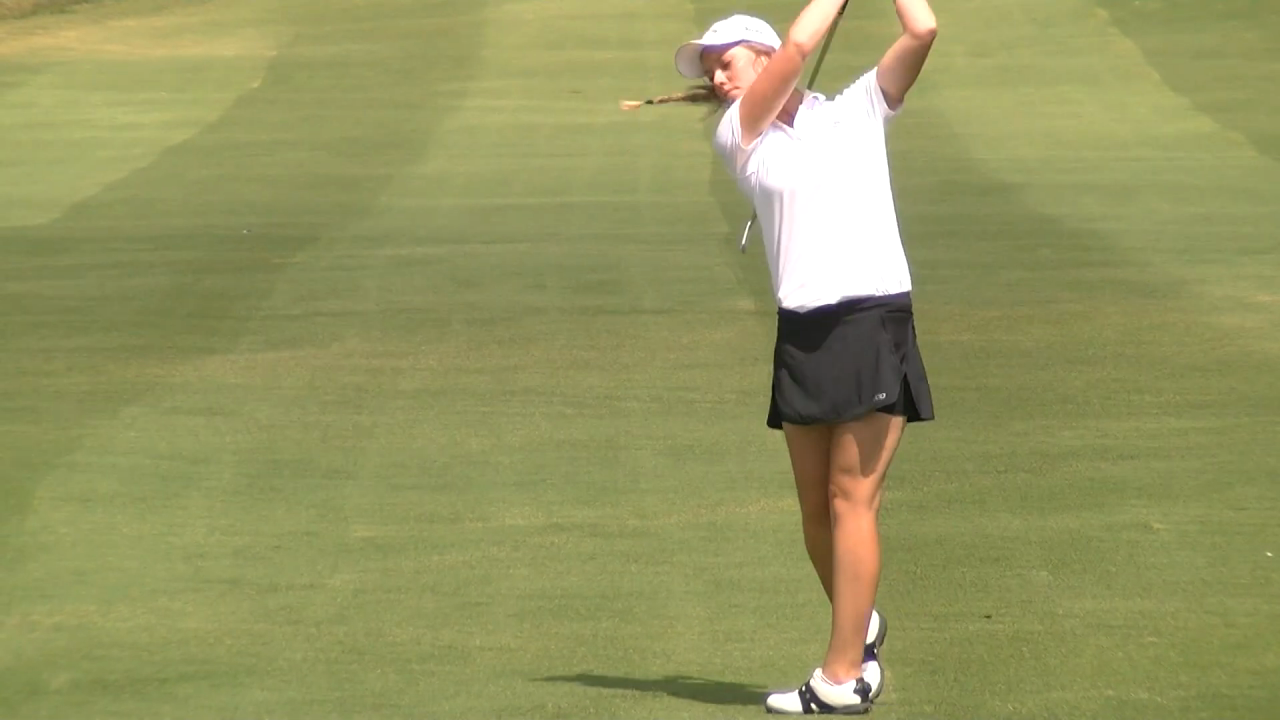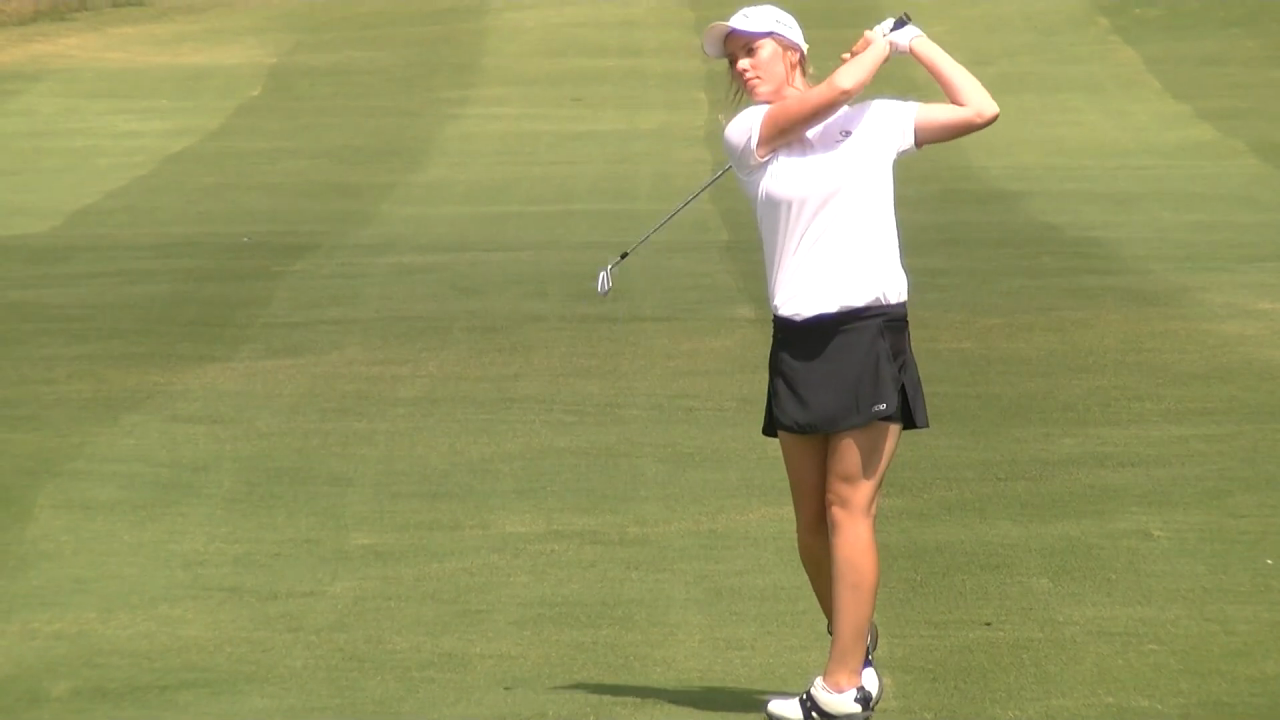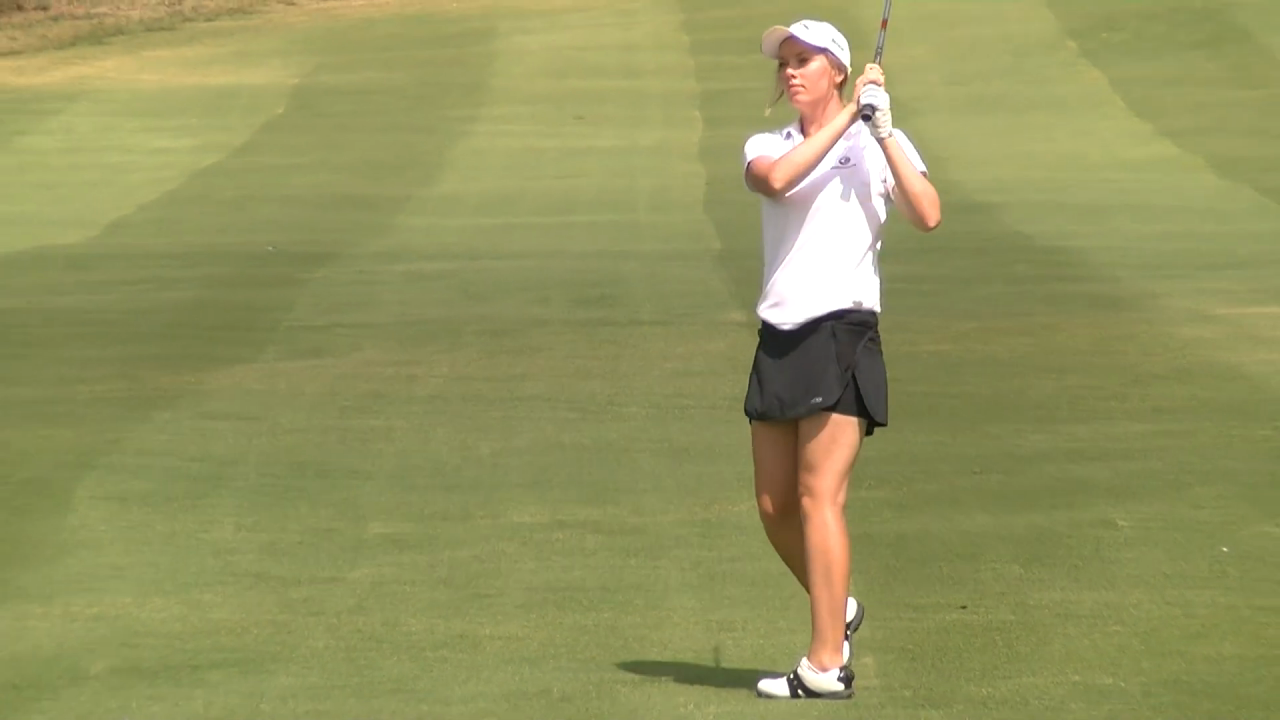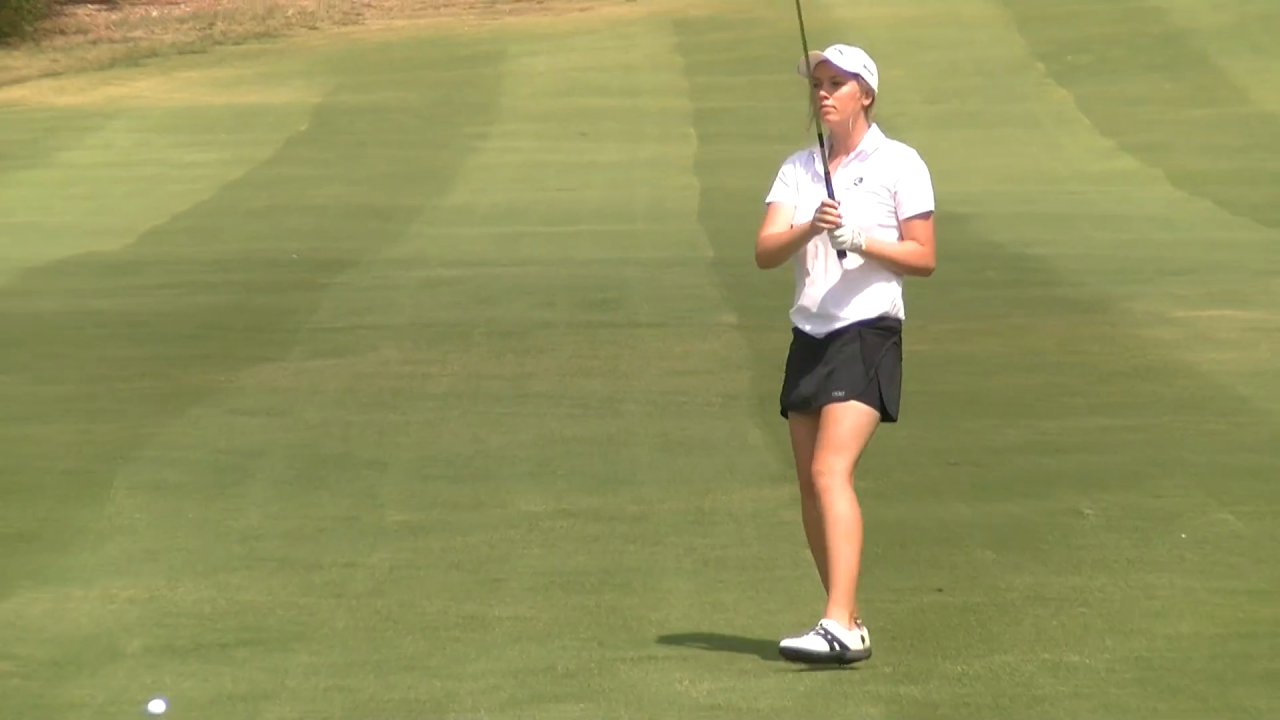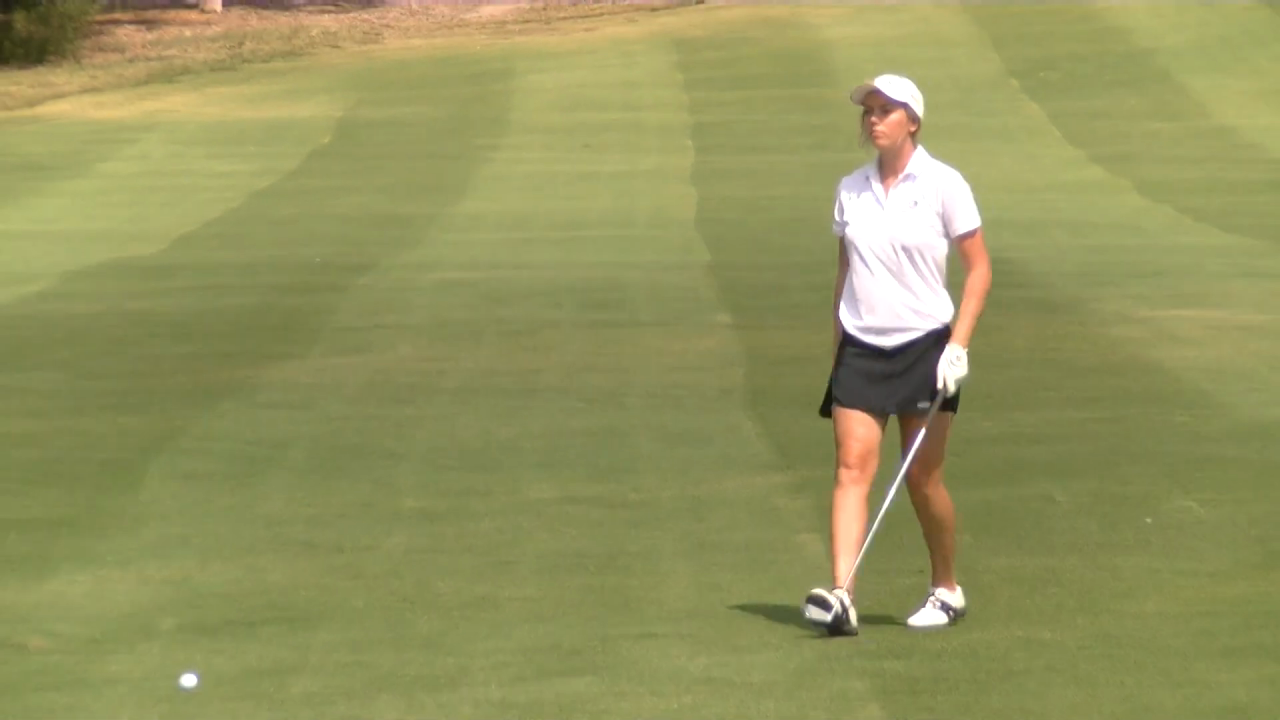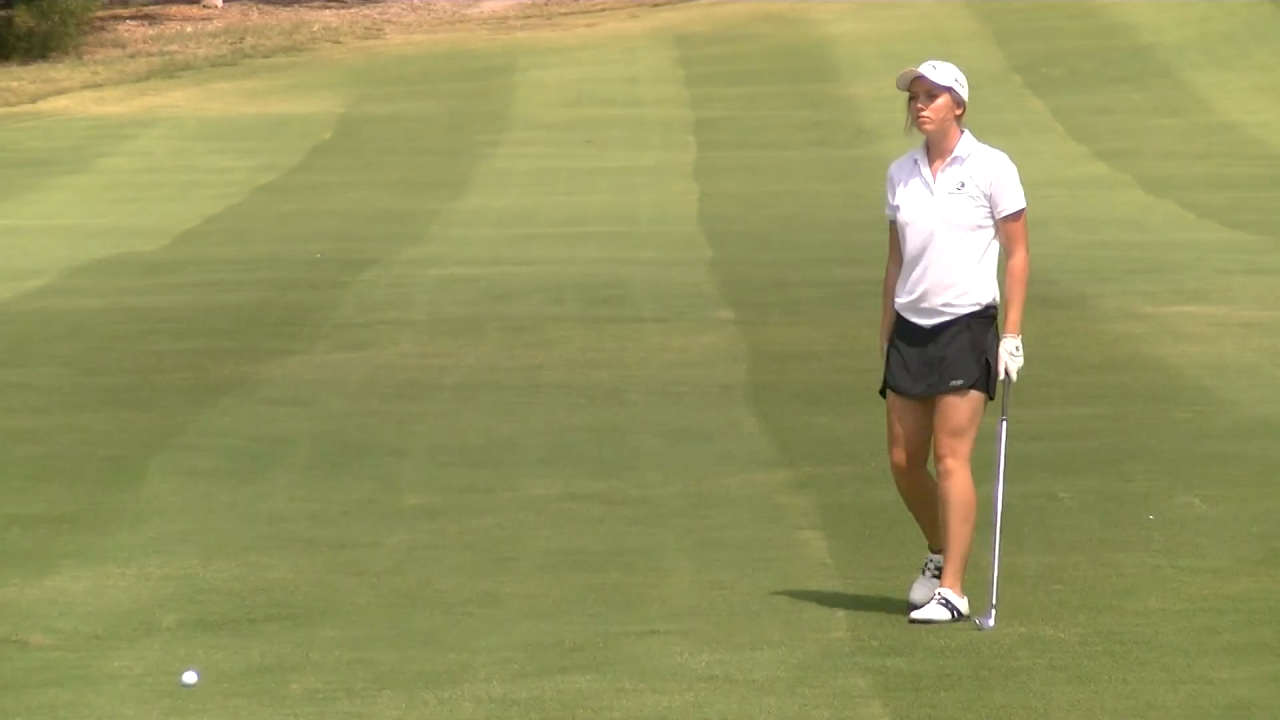
dt=0.5s
person 1, frame 1
left shoulder: (859, 105)
right shoulder: (739, 135)
left hip: (875, 324)
right hip: (802, 335)
left knee: (851, 501)
right knee: (817, 507)
right ankle: (857, 628)
person 1, frame 2
left shoulder: (876, 122)
right shoulder: (745, 134)
left elbow: (980, 112)
right elbow: (834, 91)
left hip: (869, 333)
right hip: (797, 342)
left knee: (848, 509)
right knee: (810, 517)
right ankle: (853, 640)
person 1, frame 3
left shoulder: (877, 145)
right shoulder: (762, 147)
left elbow: (928, 216)
right elbow: (778, 177)
left wrist: (882, 125)
right wrist: (847, 111)
left hip: (841, 334)
right hip: (778, 340)
left knee: (817, 499)
right knee: (773, 505)
left ankle: (826, 665)
right ankle: (837, 610)
person 1, frame 4
left shoulder: (900, 163)
right shoulder: (796, 168)
left elbow: (924, 256)
right elbow: (766, 249)
left wrist: (859, 243)
right wrist: (807, 229)
left hip: (867, 339)
right hip: (808, 341)
left knee: (830, 476)
right knee: (811, 488)
left ankle: (839, 620)
right ankle: (842, 625)
person 1, frame 5
left shoulder: (944, 184)
right shoulder: (850, 189)
left elbow: (979, 270)
left wrist: (959, 345)
right wrist: (834, 350)
left hip: (922, 350)
right hip: (860, 350)
left knee: (922, 483)
right knee: (851, 469)
left ankle: (946, 588)
right ankle: (840, 595)
person 1, frame 6
left shoulder: (992, 167)
right shoulder: (900, 172)
left elbow: (1017, 255)
left wrist: (1012, 333)
right wrist: (885, 331)
left hip: (968, 329)
right hip: (912, 332)
left knee: (951, 459)
right knee: (904, 463)
left ankle: (951, 590)
right ankle: (939, 556)
